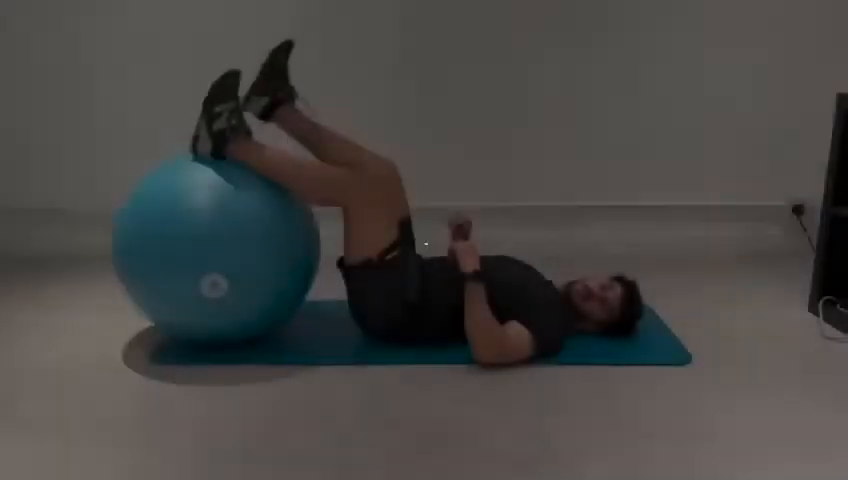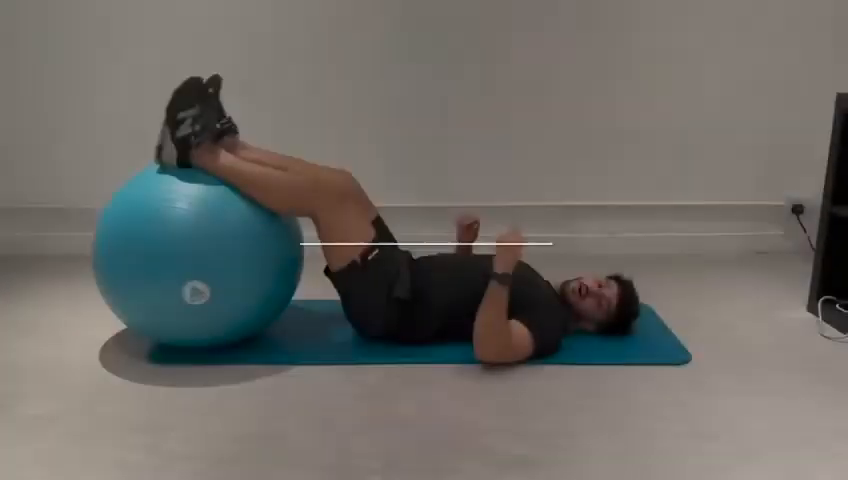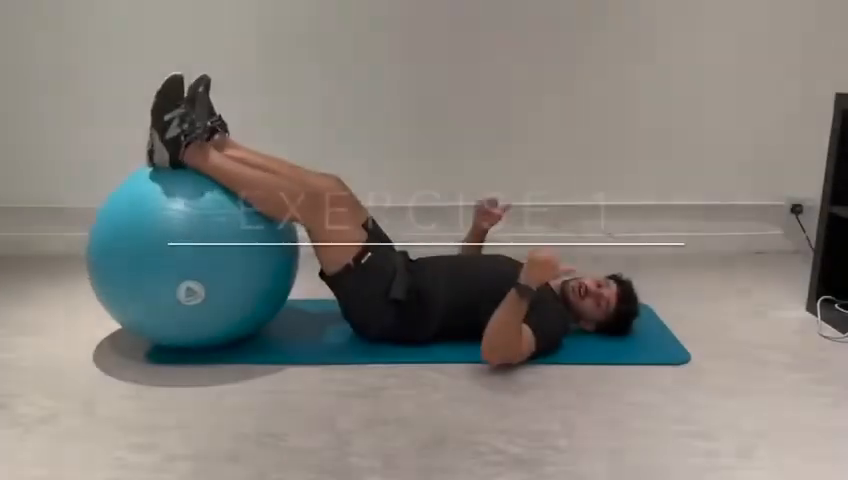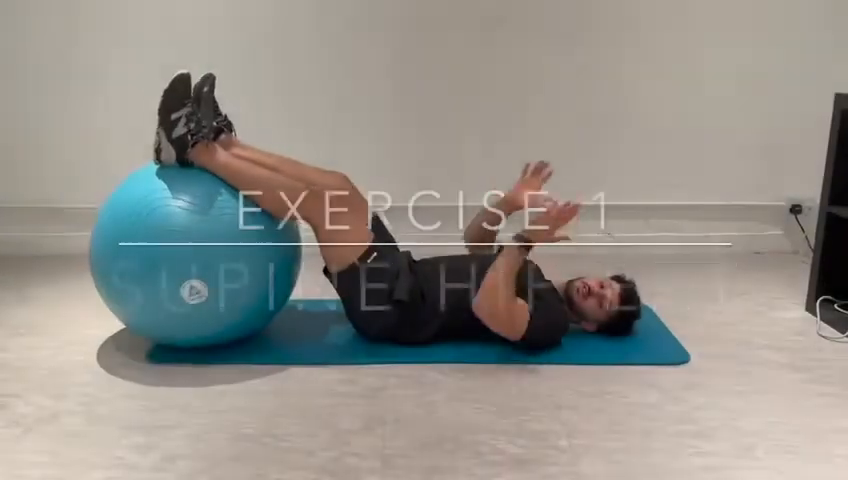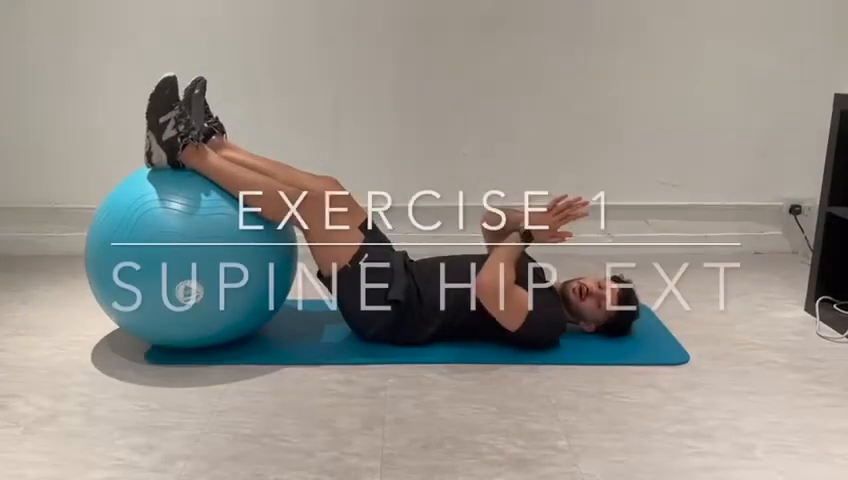
dt=0.3s
person 1, frame 1
left shoulder: (551, 327)
right shoulder: (542, 293)
left elbow: (487, 349)
left wrist: (470, 274)
right wrist: (459, 244)
left hip: (394, 310)
right hip: (411, 282)
left knee: (364, 183)
right knee: (378, 174)
left ankle: (231, 143)
right ankle: (280, 108)
person 1, frame 2
left shoulder: (550, 325)
right shoulder: (541, 292)
left elbow: (489, 348)
left wrist: (499, 275)
right wrist: (466, 246)
left hip: (392, 310)
right hip: (405, 278)
left knee: (330, 192)
right knee: (337, 185)
left ankle: (197, 152)
right ankle: (223, 143)
person 1, frame 3
left shoulder: (550, 323)
right shoulder: (542, 292)
left elbow: (495, 352)
left wrist: (525, 288)
right wrist: (480, 229)
left hip: (393, 309)
right hip: (402, 278)
left knee: (320, 200)
right knee: (327, 190)
left ankle: (188, 151)
right ankle: (215, 142)
person 1, frame 4
left shoulder: (549, 323)
right shoulder: (541, 284)
left elbow: (486, 306)
right elbow: (474, 247)
left wrist: (526, 239)
right wrist: (504, 208)
left hip: (395, 309)
right hip: (403, 278)
left knee: (325, 198)
right knee: (334, 187)
left ankle: (195, 149)
right ankle: (219, 140)
person 1, frame 5
left shoulder: (545, 323)
right shoulder: (536, 278)
left elbow: (487, 289)
right elbow: (493, 227)
left wrist: (526, 231)
right wrist: (538, 223)
left hip: (392, 311)
right hip: (400, 279)
left knee: (315, 203)
right knee: (325, 191)
left ankle: (185, 151)
right ankle: (212, 142)
